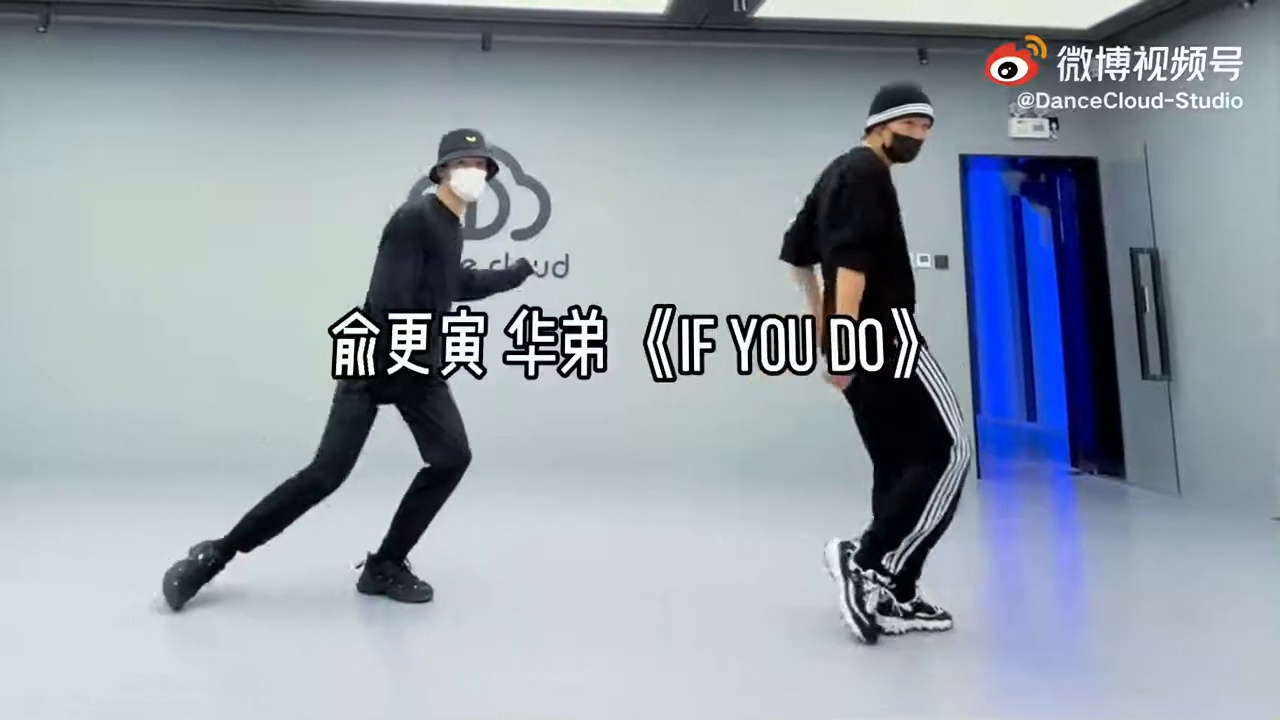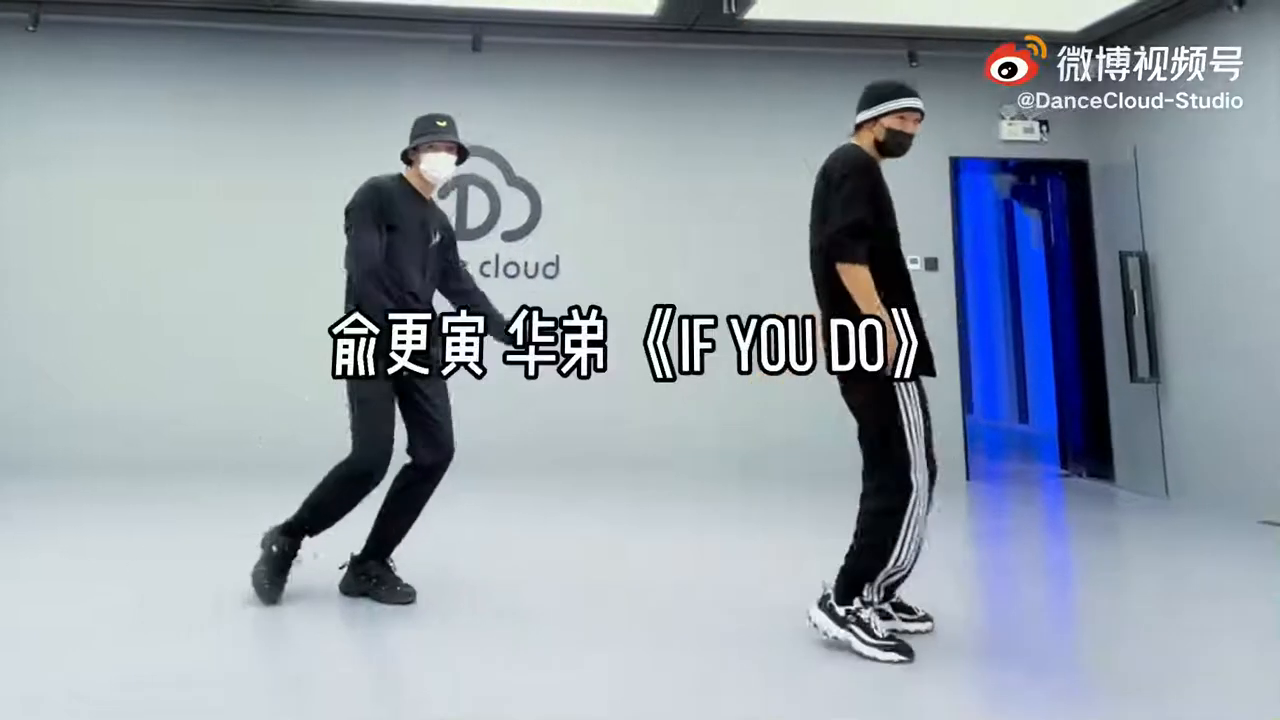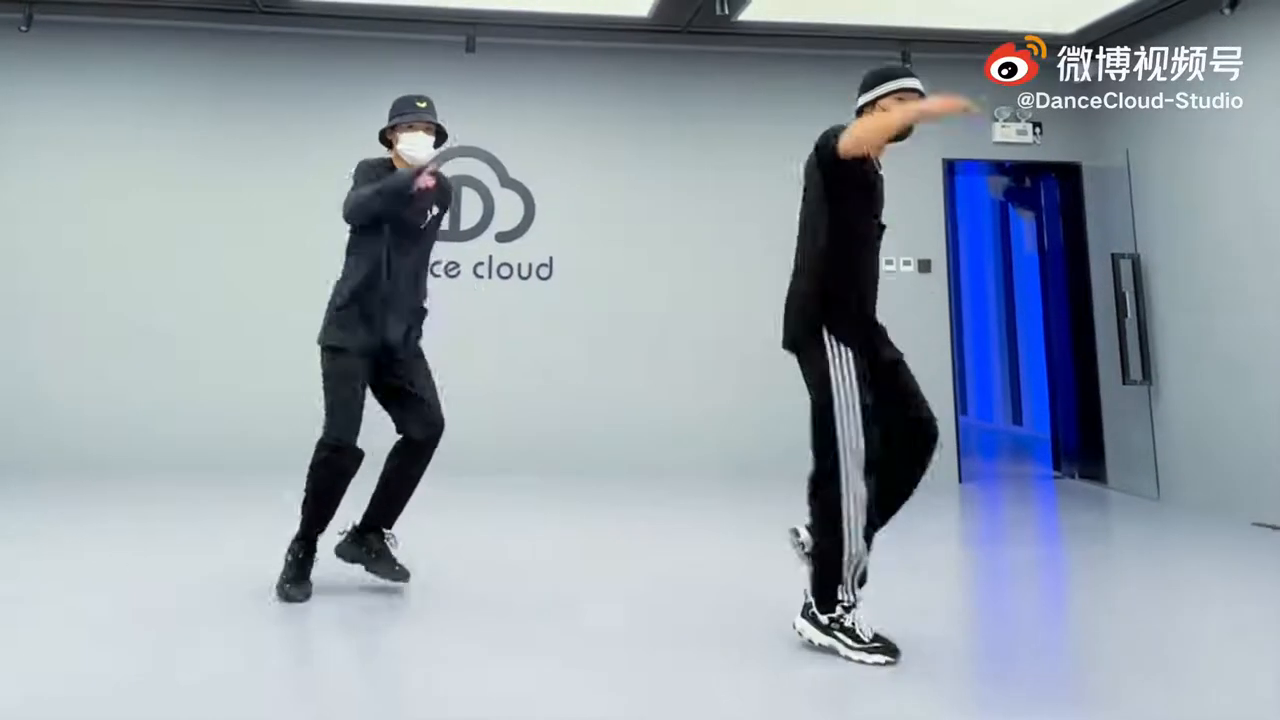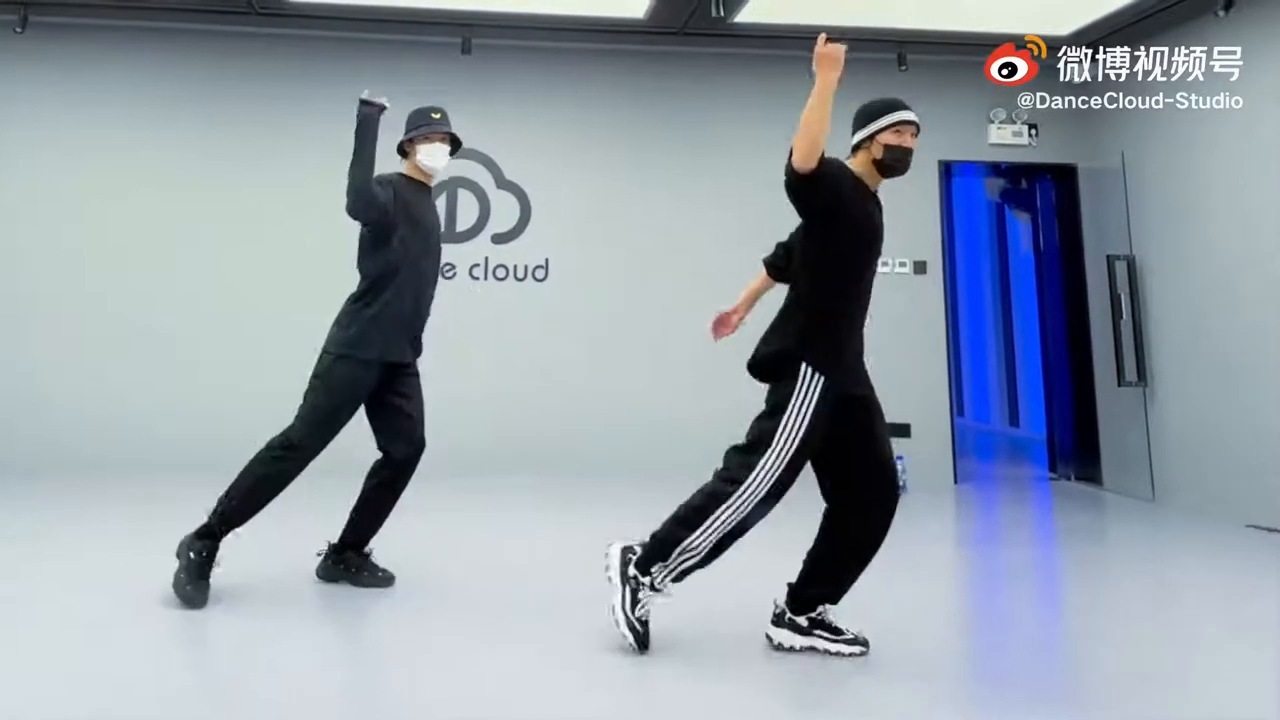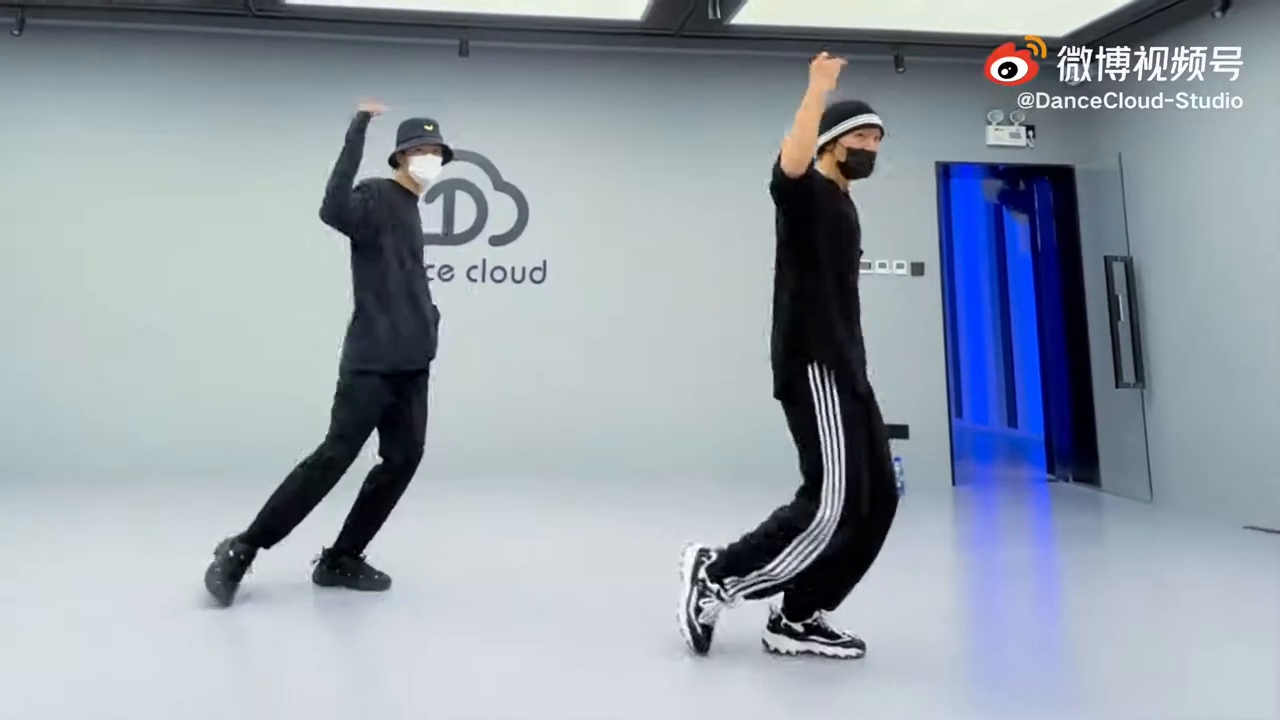
dt=0.3s
person 1, frame 1
left shoulder: (842, 172)
right shoulder: (866, 173)
left elbow: (797, 248)
right elbow: (852, 259)
left wrist: (815, 306)
right hip: (880, 338)
left knee: (902, 462)
right knee: (948, 451)
left ankle: (895, 595)
right ankle: (868, 565)
person 1, frame 2
left shoulder: (851, 171)
right shoulder: (853, 166)
left elbow: (838, 257)
right elbow: (848, 253)
left wrist: (830, 331)
right wrist: (883, 325)
left knee: (892, 467)
right knee: (913, 473)
left ankle: (876, 594)
right ankle: (844, 604)
person 1, frame 3
left shoulder: (870, 170)
right shoulder: (838, 155)
right elbow: (853, 142)
right wrist: (922, 108)
left hip: (854, 323)
right hip: (828, 325)
left knee: (915, 430)
right knee: (847, 461)
left ankle: (826, 535)
right ankle: (827, 610)
person 1, frame 4
left shoulder: (866, 203)
right shoulder: (834, 188)
left elbow: (789, 255)
right elbow: (801, 162)
left wrist: (743, 305)
right wrist: (825, 83)
left hip: (844, 370)
right hip: (809, 364)
left knee: (874, 493)
right knee: (758, 478)
left ankle: (801, 614)
right ankle: (643, 567)
person 1, frame 5
left shoulder: (841, 204)
right shoulder: (808, 194)
right elbow: (789, 164)
right wrist: (818, 91)
left hip: (845, 369)
right hip: (814, 367)
left knee: (877, 501)
right knee: (830, 507)
left ankle: (798, 618)
right ankle: (715, 574)
person 2, frame 1
left shoulder: (452, 224)
right shoulder: (415, 218)
right elbow: (388, 296)
left wrist: (514, 276)
right wrist: (384, 372)
left hip: (419, 363)
right hip: (373, 359)
left knee: (452, 457)
right knee: (327, 472)
left ankle: (386, 565)
right ankle: (221, 551)
person 2, frame 2
left shoulder: (438, 222)
right shoulder: (378, 193)
left elbow: (458, 284)
right elbow: (363, 268)
left wrist: (501, 326)
right wrist: (392, 326)
left knee: (435, 453)
right knee: (371, 459)
left ankle: (369, 565)
right ankle: (287, 538)
person 2, frame 3
left shoulder: (440, 191)
right shoulder: (373, 172)
right elbow: (356, 211)
right wrist: (407, 183)
left hip: (400, 337)
right hip: (350, 332)
left knee: (425, 428)
right knee: (341, 443)
left ankle: (367, 535)
right ankle: (303, 550)
person 2, frame 4
left shoulder: (425, 199)
right shoulder: (391, 191)
right elbow: (359, 204)
right wrist: (367, 120)
left hip: (399, 353)
right hip: (359, 347)
left knee: (406, 451)
right knee: (300, 442)
left ankle: (346, 554)
right ankle: (204, 544)
person 2, frame 5
left shoulder: (411, 209)
right shoulder: (376, 197)
right elbow: (334, 209)
left wrist: (427, 313)
right wrist: (357, 131)
left hip: (411, 360)
right hip: (372, 357)
left knee: (404, 458)
right knee: (334, 456)
left ankle: (341, 558)
right ankle: (242, 548)
